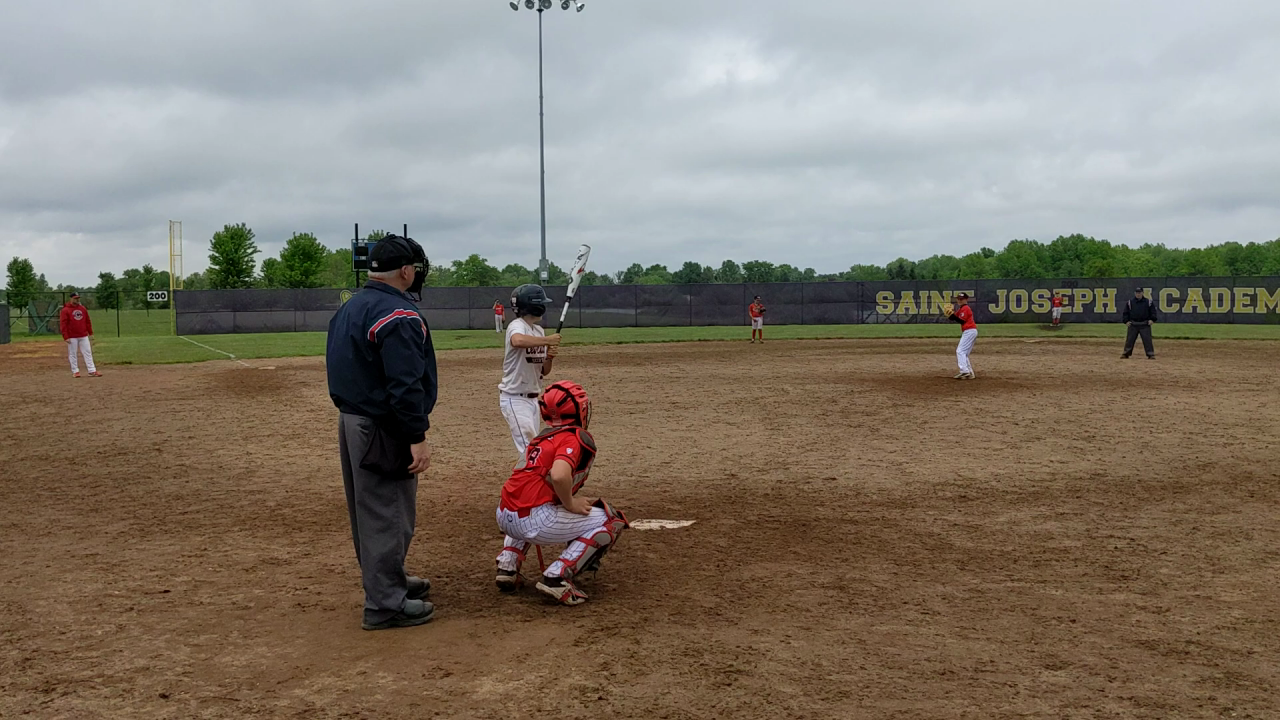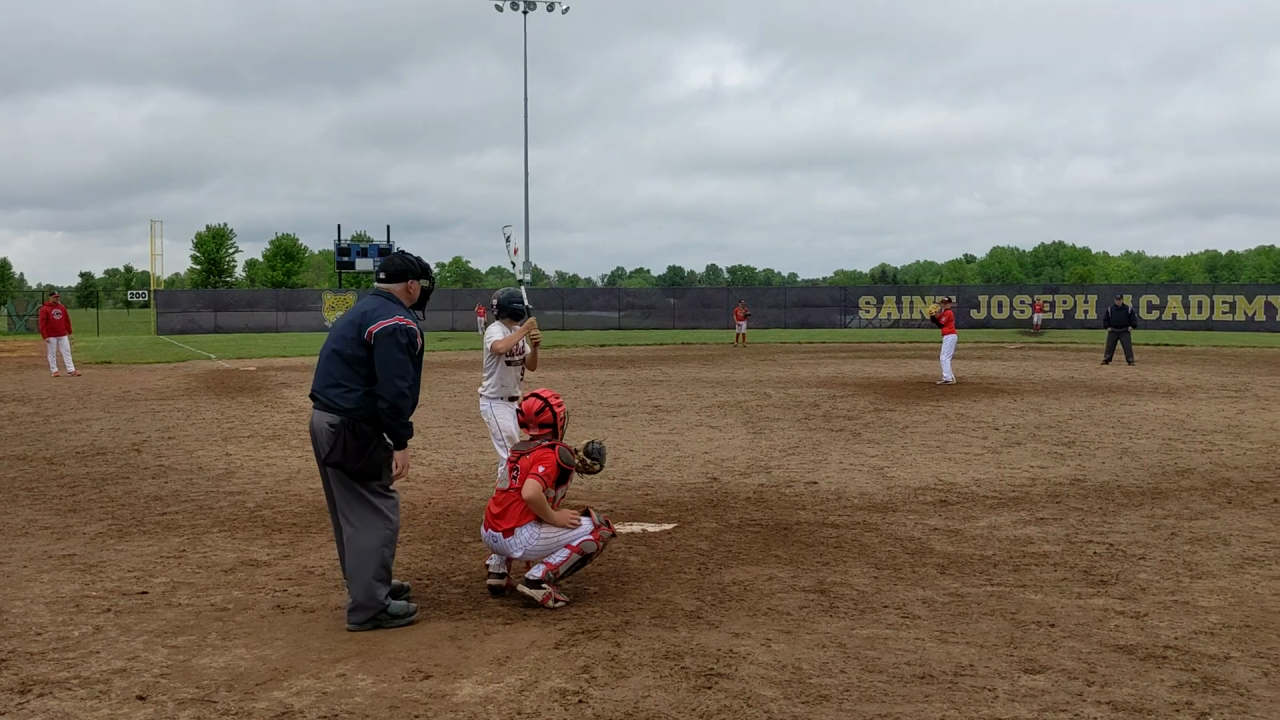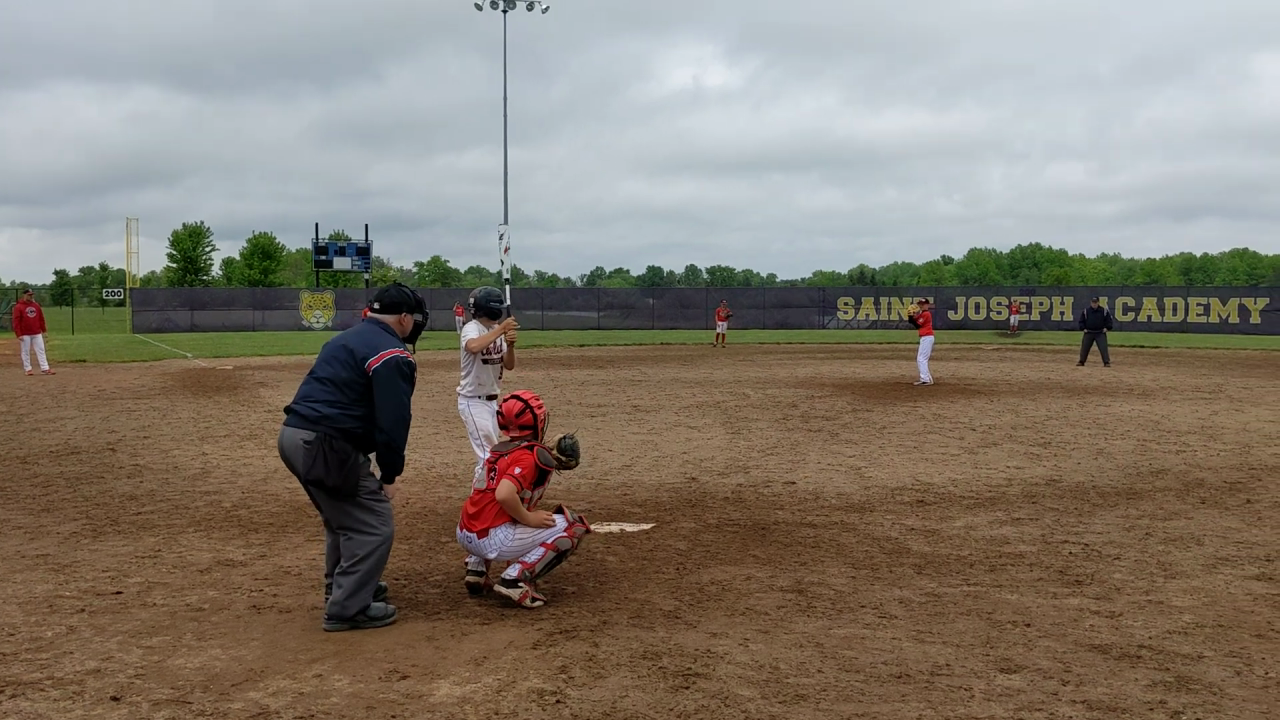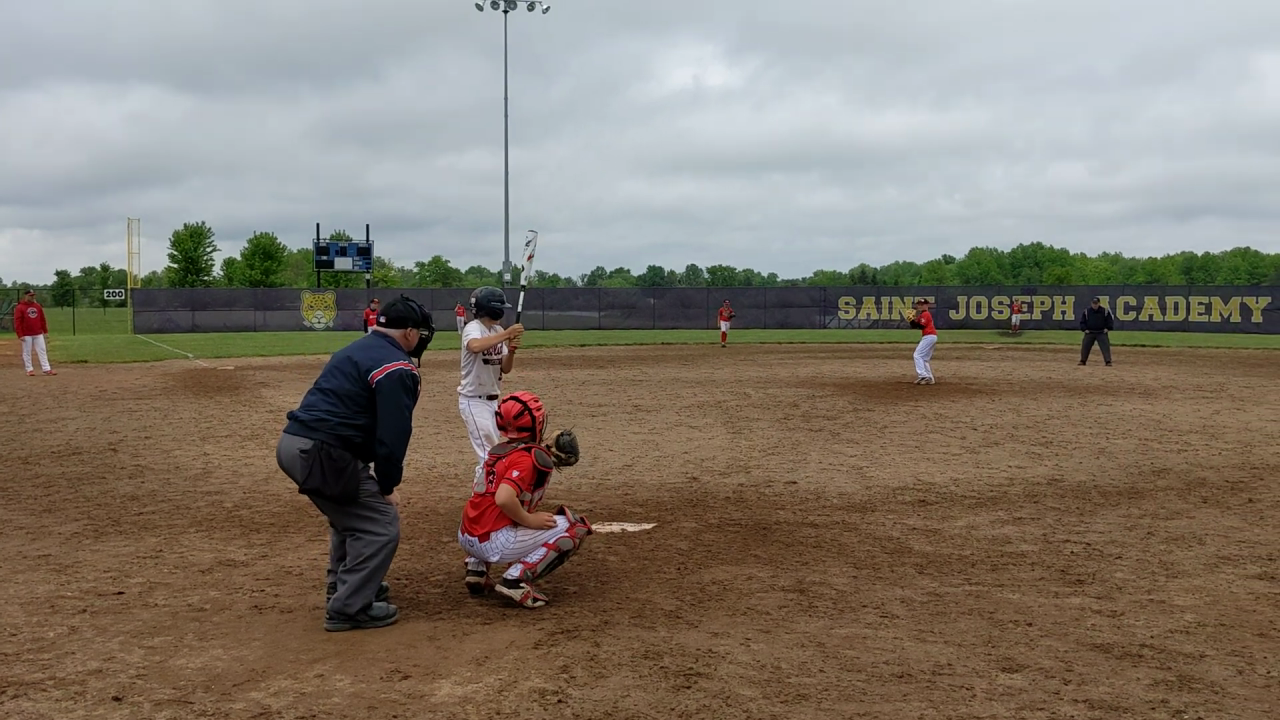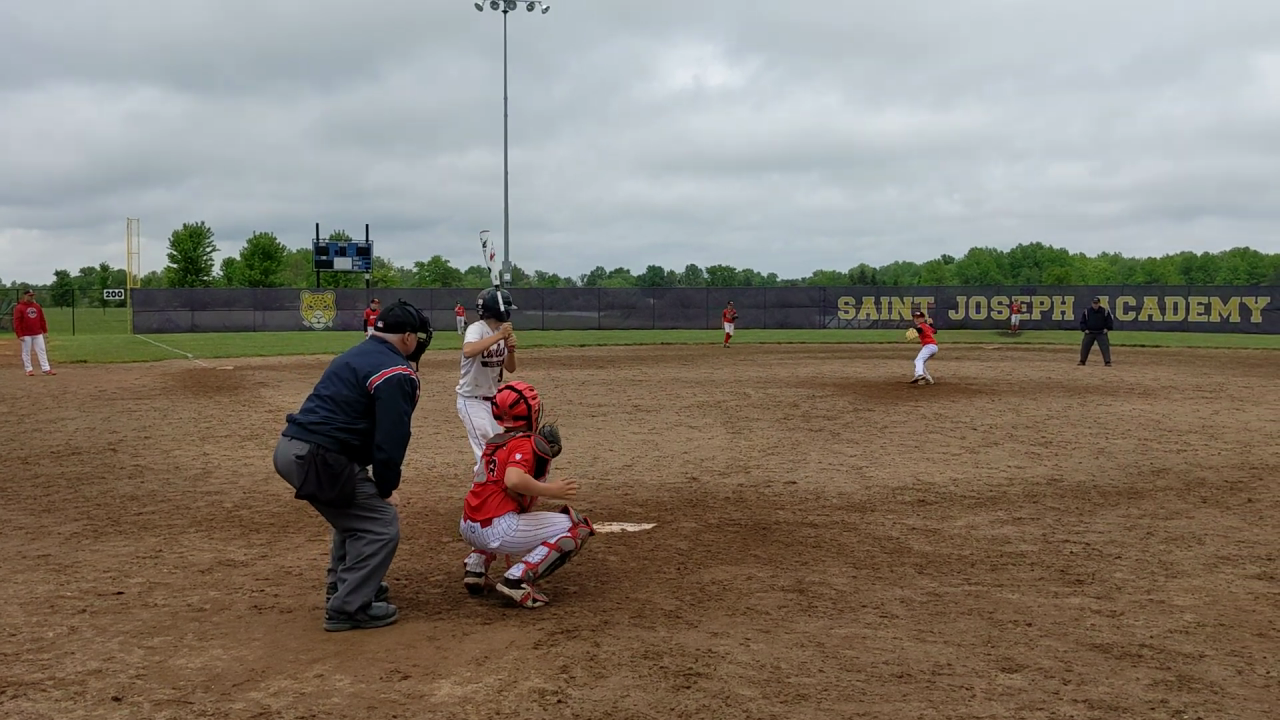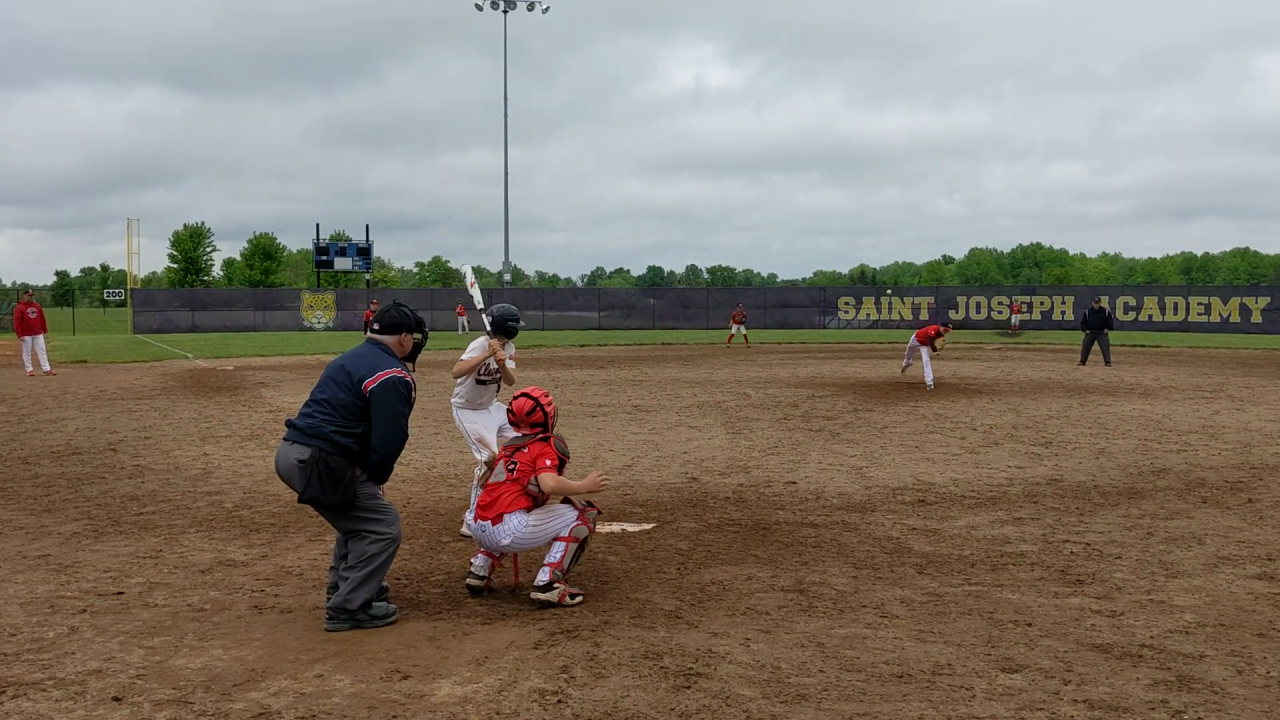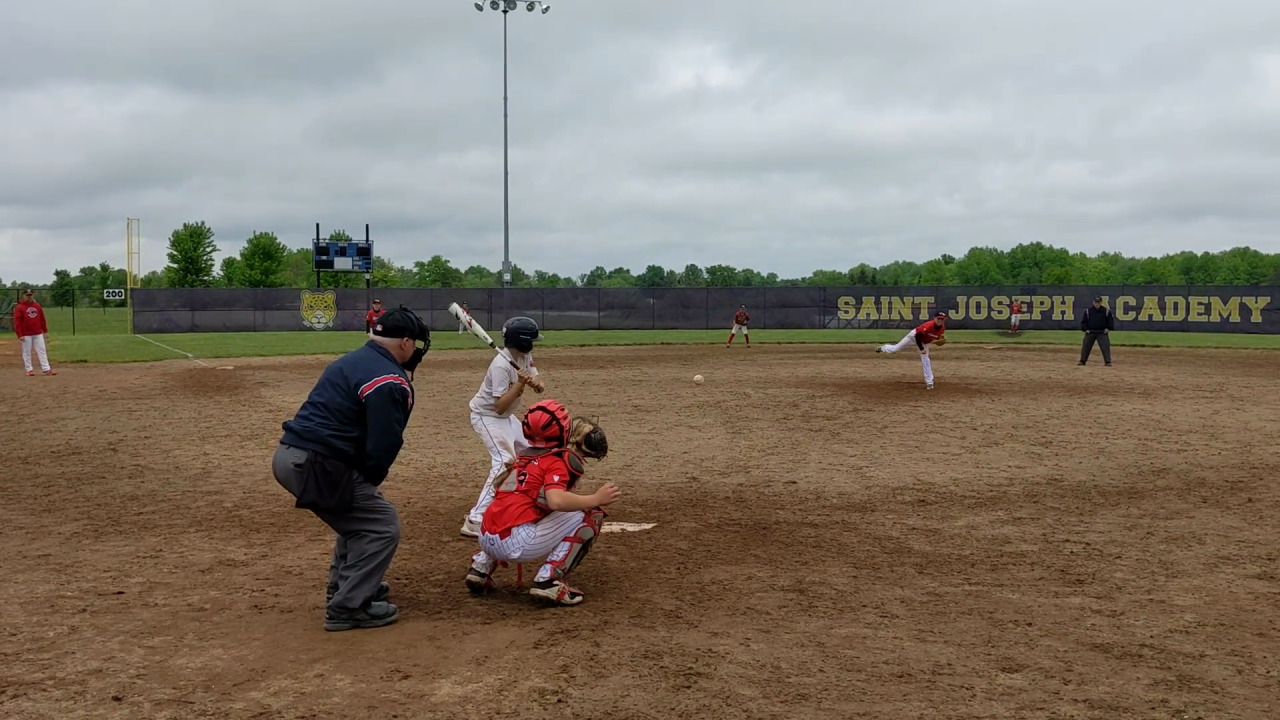
dt=0.4s
person 1, frame 1
left shoulder: (348, 308)
right shoulder: (398, 315)
right elbow: (405, 384)
right wrist: (418, 437)
left hip: (352, 420)
right hip: (382, 429)
left knee: (371, 513)
right knee: (388, 517)
left ankle: (388, 583)
right ankle: (384, 606)
person 1, frame 2
left shoulder: (357, 312)
right shoulder: (397, 323)
right elbow: (394, 391)
right wrist: (400, 444)
left hip: (326, 420)
right hip: (351, 429)
left knee: (353, 512)
right knee: (376, 516)
left ankle: (366, 583)
right ankle: (368, 606)
person 1, frame 3
left shoulder: (346, 338)
right shoulder: (392, 355)
right elbow: (392, 421)
right wrist: (389, 475)
left hip: (294, 434)
right hip: (324, 445)
left knee: (345, 514)
right knee: (374, 524)
left ankle: (343, 586)
right ankle: (347, 608)
person 1, frame 4
left shoulder: (354, 351)
right shoulder: (397, 368)
right elbow: (393, 433)
right wrist: (387, 485)
left hip: (294, 442)
right hip: (322, 453)
left knee: (353, 513)
right knee: (381, 524)
left ankle: (344, 586)
right ankle: (348, 608)
person 1, frame 5
left shoulder: (354, 356)
right shoulder: (396, 374)
right elbow: (391, 438)
right wrist: (386, 488)
left hip: (291, 446)
right hip: (319, 457)
left knee: (357, 513)
right knee: (381, 524)
left ankle: (343, 587)
right ankle: (347, 608)
person 1, frame 6
left shoulder: (350, 358)
right shoulder: (393, 376)
right elbow: (388, 441)
left wrist: (367, 482)
right wrist: (375, 481)
left hip: (292, 451)
right hip: (319, 461)
left knee: (360, 514)
right knee: (384, 525)
left ankle: (345, 587)
right ankle: (348, 608)
person 1, frame 7
left shoulder: (351, 360)
right shoulder: (391, 382)
right elbow: (383, 445)
left wrist: (365, 483)
right wrist: (371, 482)
left hip: (290, 454)
right hip: (315, 465)
left knee: (360, 514)
right knee: (382, 524)
left ankle: (344, 588)
right ankle: (348, 607)
person 2, frame 1
left shoulder: (543, 437)
right shoulder: (576, 438)
right elbow: (559, 475)
right wrist: (570, 504)
left hip: (505, 516)
right hip: (534, 520)
right knee: (612, 522)
left ankle: (508, 566)
right ankle: (557, 578)
person 2, frame 2
left shoulder: (520, 448)
right shoulder: (552, 453)
right elbow: (531, 494)
left wrist: (572, 460)
right wrist: (554, 518)
left hip: (490, 533)
right hip: (518, 539)
right knee: (600, 530)
left ankle: (498, 571)
right ankle: (540, 580)
person 2, frame 3
left shoulder: (500, 449)
right shoulder: (530, 455)
right elbow: (504, 494)
right wrist: (528, 518)
left hip: (465, 534)
right hip: (493, 540)
right knee: (574, 526)
left ankle: (477, 569)
right ankle: (516, 579)
person 2, frame 4
left shoulder: (499, 450)
right shoulder: (527, 457)
right elbow: (503, 499)
right wrist: (530, 520)
left hip: (467, 537)
right hip: (495, 544)
right knee: (576, 527)
left ankle: (477, 569)
right ankle: (518, 580)
person 2, frame 5
left shoulder: (495, 441)
right shoulder: (526, 441)
right elbow: (513, 480)
right wrist: (551, 490)
left hip: (470, 528)
right hip: (498, 531)
right knee: (577, 528)
left ankle: (476, 568)
right ankle: (518, 580)
person 2, frame 6
left shoulder: (509, 446)
right shoulder: (546, 447)
right elbow: (549, 485)
right wrist: (585, 486)
left hip: (480, 529)
right hip: (509, 530)
right knee: (583, 514)
left ankle: (480, 571)
right ankle: (548, 583)
person 2, frame 7
left shoulder: (527, 456)
right shoulder: (557, 463)
right elbow: (557, 501)
right wrist: (595, 499)
left hip: (487, 540)
right hip: (517, 543)
right knee: (590, 516)
left ankle: (480, 569)
right ankle: (550, 580)
person 3, frame 1
left shoulder: (539, 331)
right shoulder: (517, 326)
left elbow: (544, 371)
right elbow: (518, 341)
left wrist: (550, 357)
right wrist: (548, 340)
left hip: (532, 399)
right hip: (515, 399)
person 3, frame 2
left shoulder: (517, 331)
right shoulder: (495, 330)
left elbow: (532, 366)
right elbow: (500, 348)
left wrist: (534, 346)
right wrist: (523, 330)
left hip: (512, 401)
right hip: (495, 403)
left knee: (510, 453)
right knee: (511, 455)
person 3, frame 3
left shoulder: (496, 331)
right shoulder: (471, 328)
left elbow: (509, 365)
right elbow: (474, 347)
left wrist: (510, 345)
right wrist: (501, 329)
left hip: (491, 401)
right hip: (473, 402)
left knee: (490, 453)
right knee: (488, 455)
person 3, frame 4
left shoulder: (498, 331)
right shoulder: (473, 328)
left elbow: (506, 369)
right elbow: (475, 346)
left wrist: (511, 351)
right wrist: (506, 334)
left hip: (492, 401)
right hip: (474, 402)
right knee: (489, 456)
person 3, frame 5
left shoulder: (502, 332)
right shoulder: (476, 329)
left elbow: (511, 369)
right elbow: (468, 351)
left wrist: (511, 349)
right wrist: (498, 336)
left hip: (491, 402)
right hip: (472, 402)
person 3, frame 6
left shoulder: (508, 346)
right shoulder: (480, 345)
left elbow: (510, 381)
right elbow: (456, 372)
left wrist: (502, 363)
right wrist: (486, 355)
left hip: (491, 407)
right hip: (467, 410)
right knee: (488, 458)
right ankle: (472, 523)
person 3, frame 7
left shoulder: (525, 356)
right shoulder: (502, 366)
left elbow: (536, 383)
right elbow: (501, 407)
left wrist: (535, 382)
right wrist: (521, 383)
left hip: (506, 417)
right hip: (486, 416)
right knee: (506, 461)
right ankle: (475, 521)
